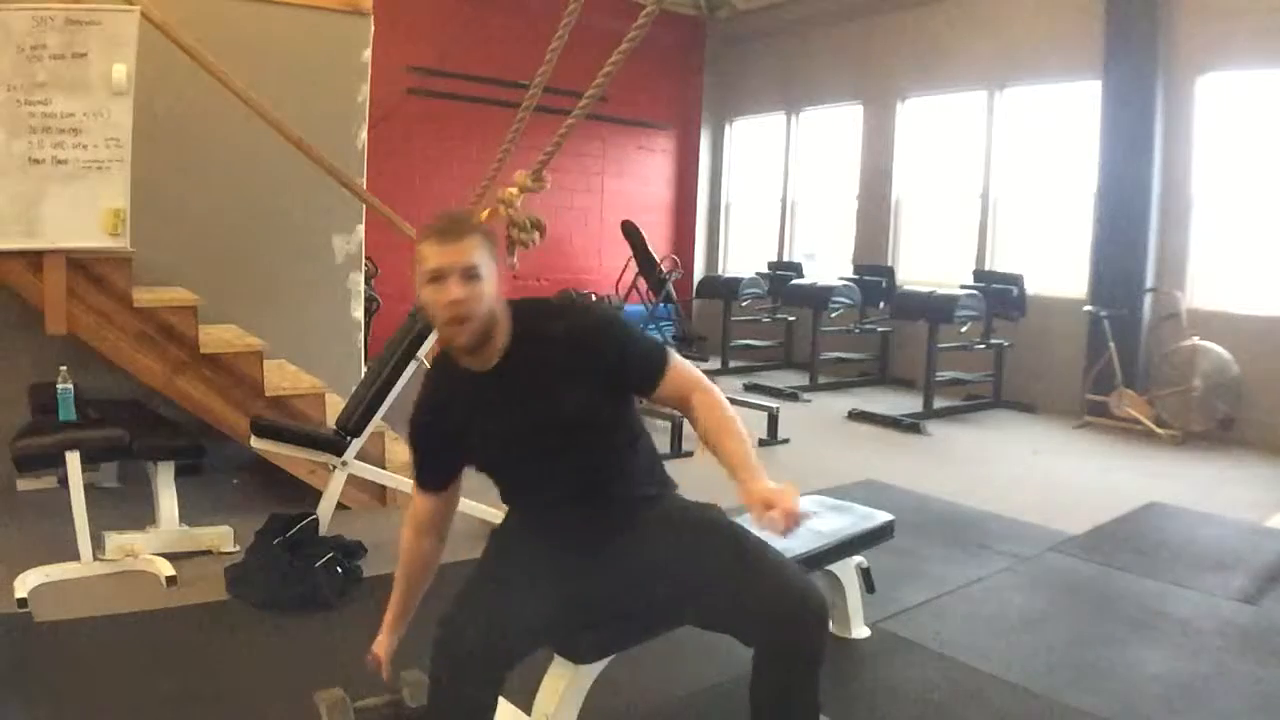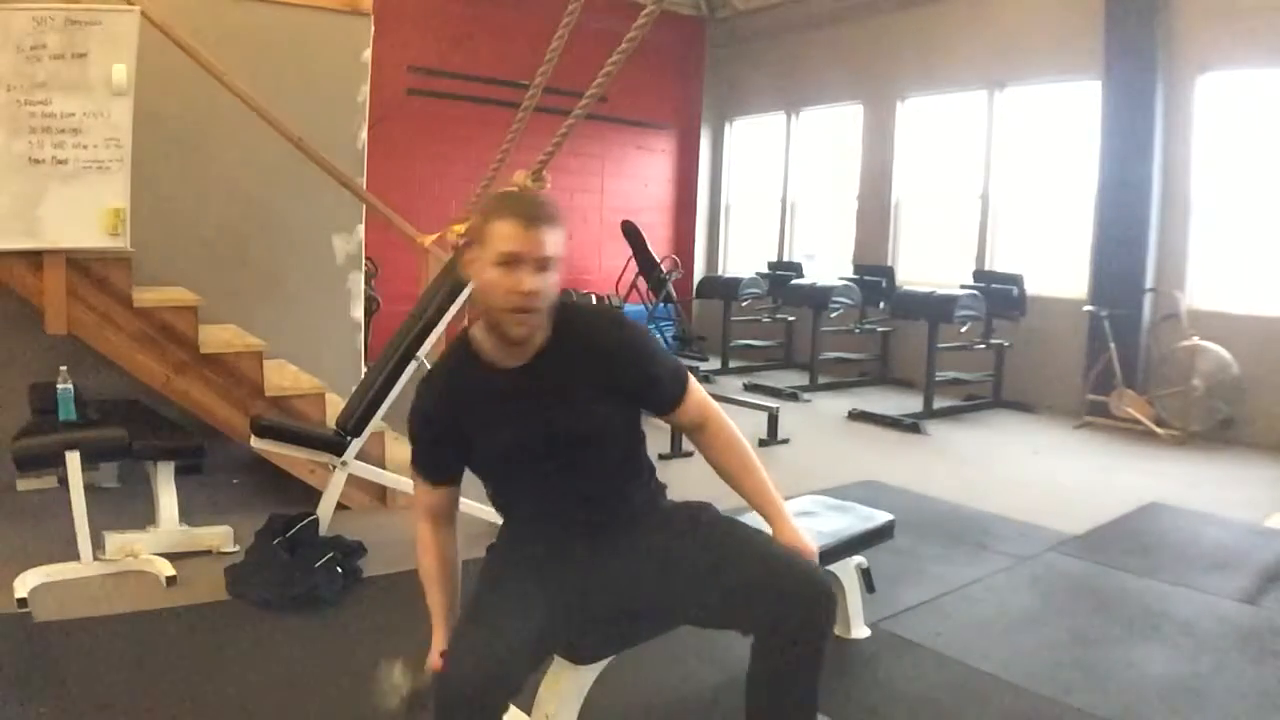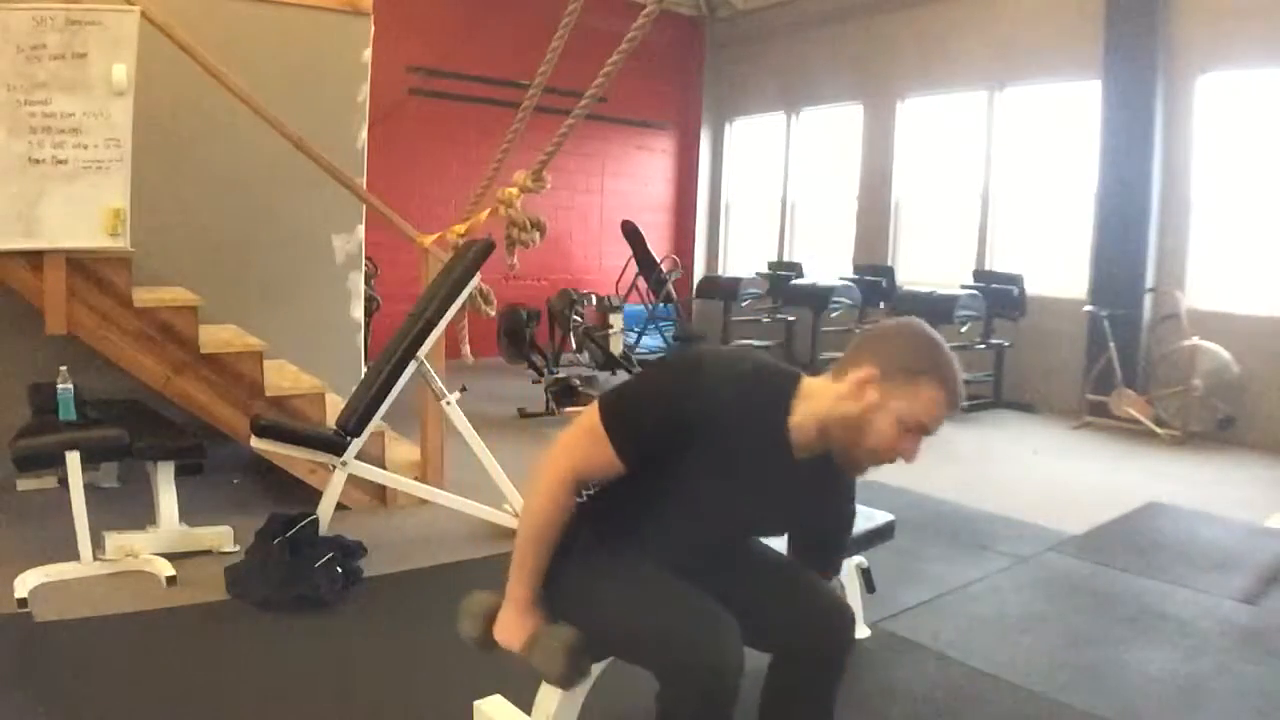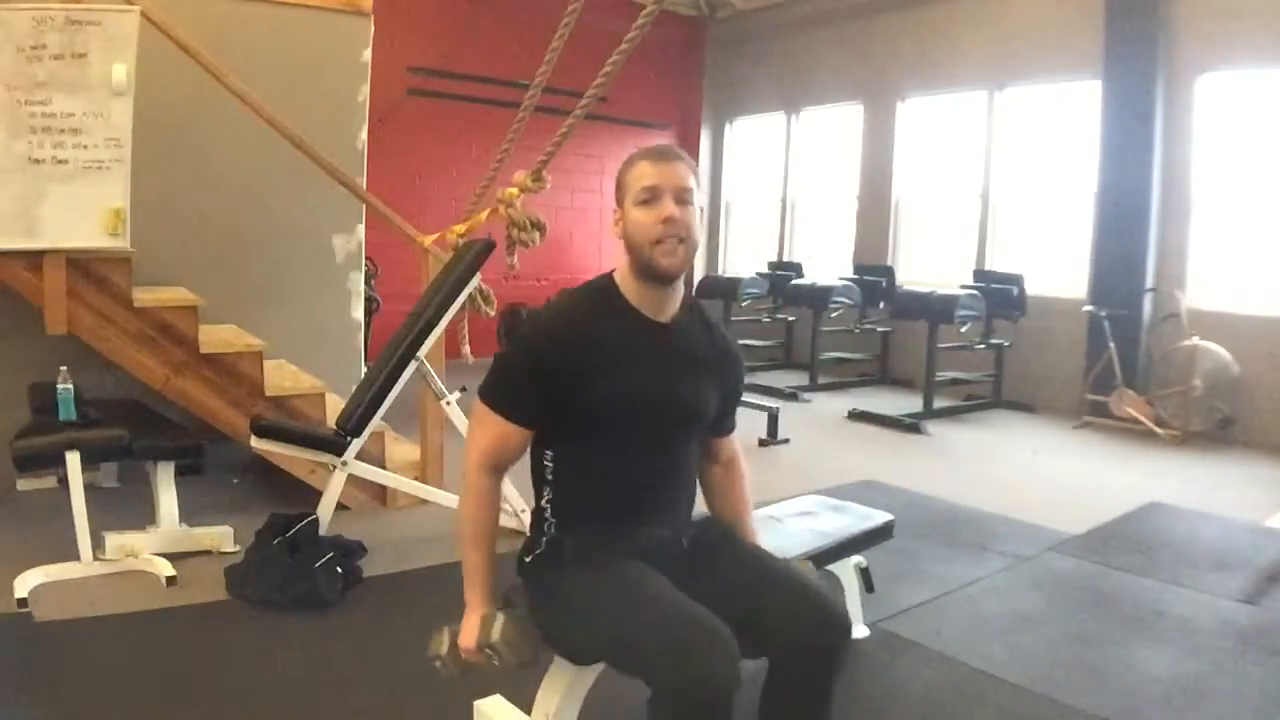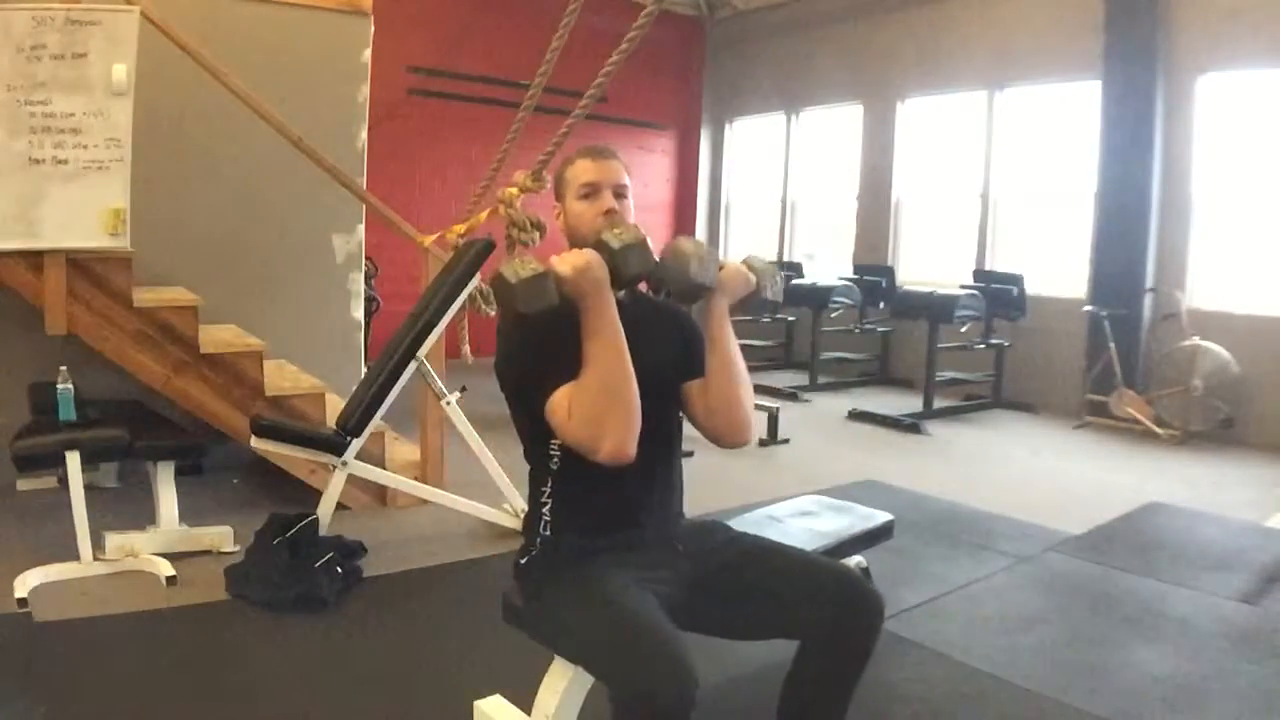
dt=1s
person 1, frame 1
left shoulder: (576, 330)
right shoulder: (440, 404)
left elbow: (692, 391)
right elbow: (427, 524)
left wrist: (753, 477)
right wrist: (392, 628)
left hip: (647, 522)
right hip: (544, 546)
left knee: (798, 611)
right knee: (465, 647)
person 1, frame 2
left shoulder: (613, 343)
right shoulder: (447, 392)
left elbow: (705, 422)
right elbow: (433, 515)
left wrist: (782, 524)
right wrist: (442, 630)
left hip: (643, 529)
right hip: (539, 555)
left knee: (804, 594)
person 1, frame 3
left shoulder: (830, 484)
right shoulder: (709, 391)
left elbow: (809, 594)
right elbow: (564, 465)
right wrist: (520, 604)
right hip: (589, 553)
left knee: (826, 624)
right knee: (706, 649)
person 1, frame 4
left shoulder: (714, 347)
right shoulder: (560, 332)
right elbow: (482, 462)
left wrist: (758, 576)
right wrist: (478, 604)
left hip: (681, 542)
right hip: (578, 556)
left knee: (820, 625)
right knee: (704, 661)
person 1, frame 5
left shoulder: (665, 319)
right shoulder: (533, 324)
left elbow: (733, 428)
right elbow: (612, 441)
left wrist: (716, 306)
right wrist: (596, 303)
left hip: (673, 539)
right hip: (577, 559)
left knee: (850, 605)
